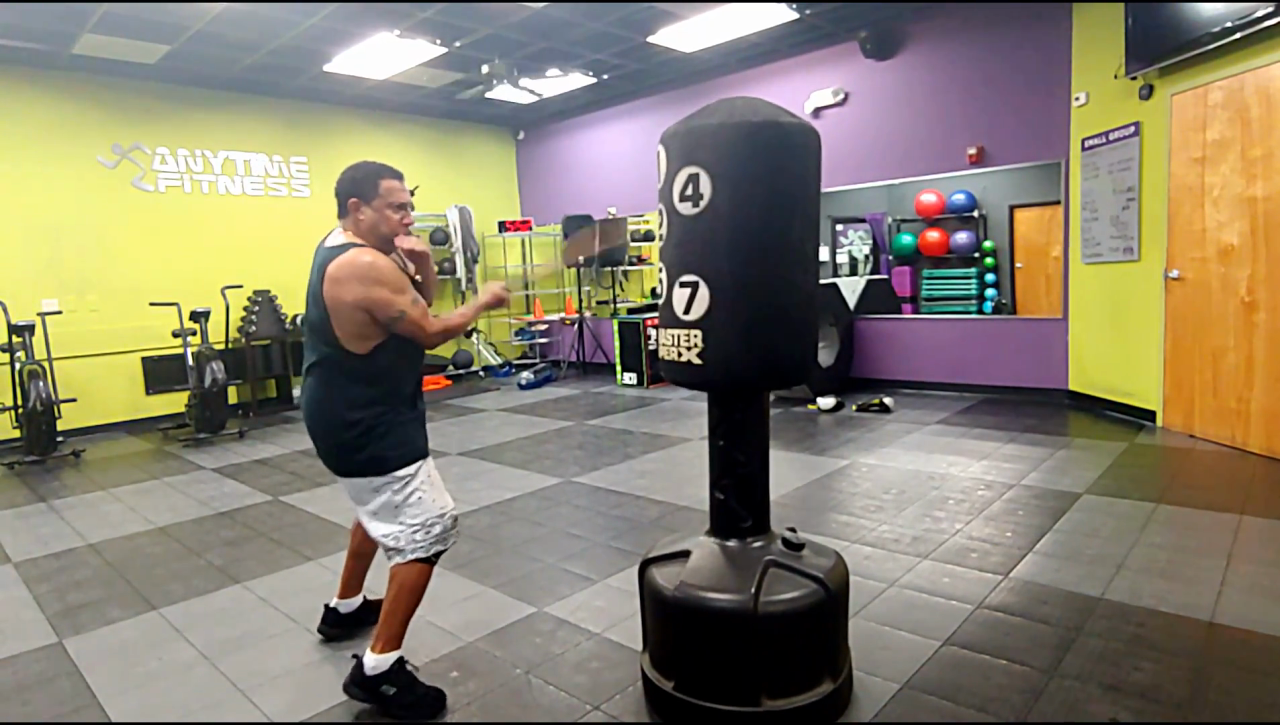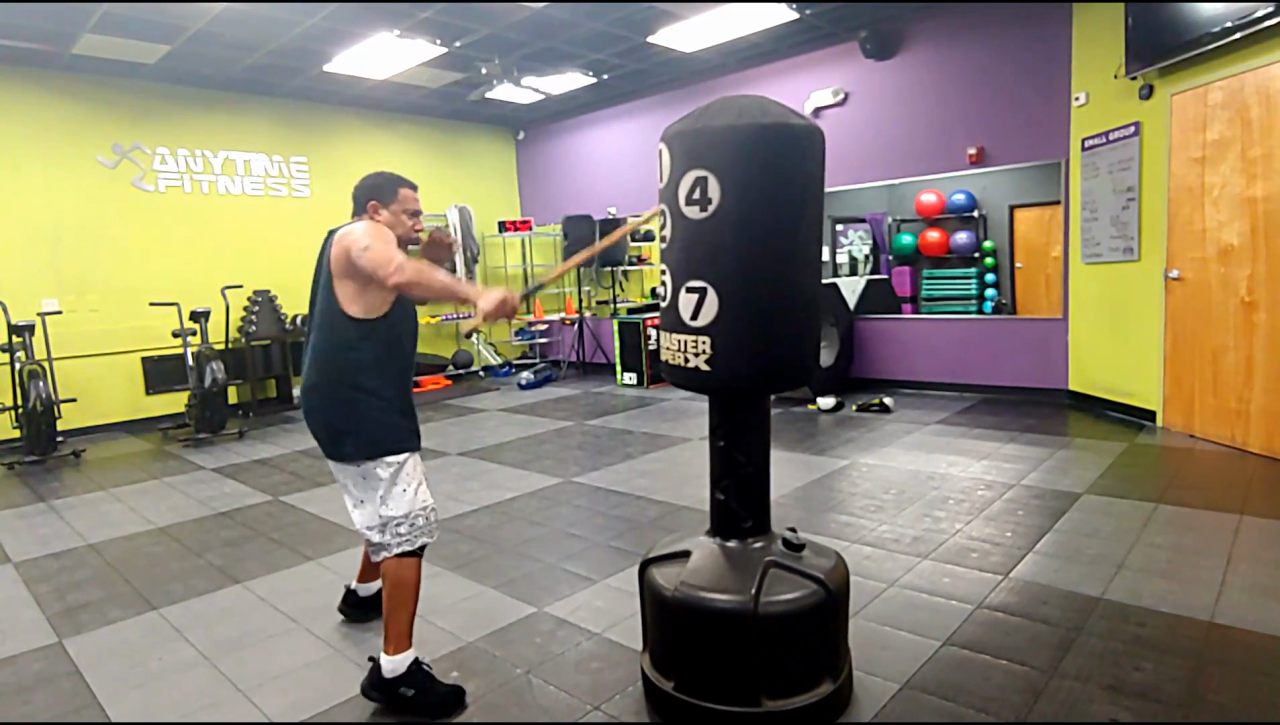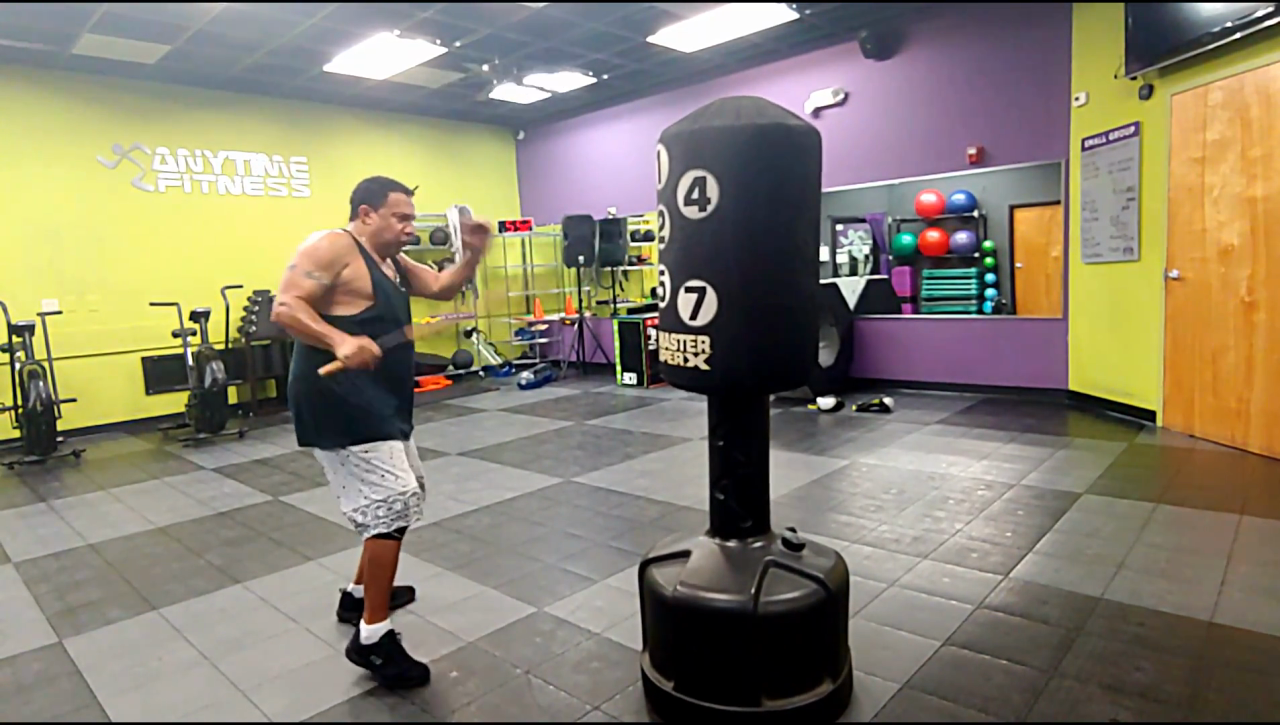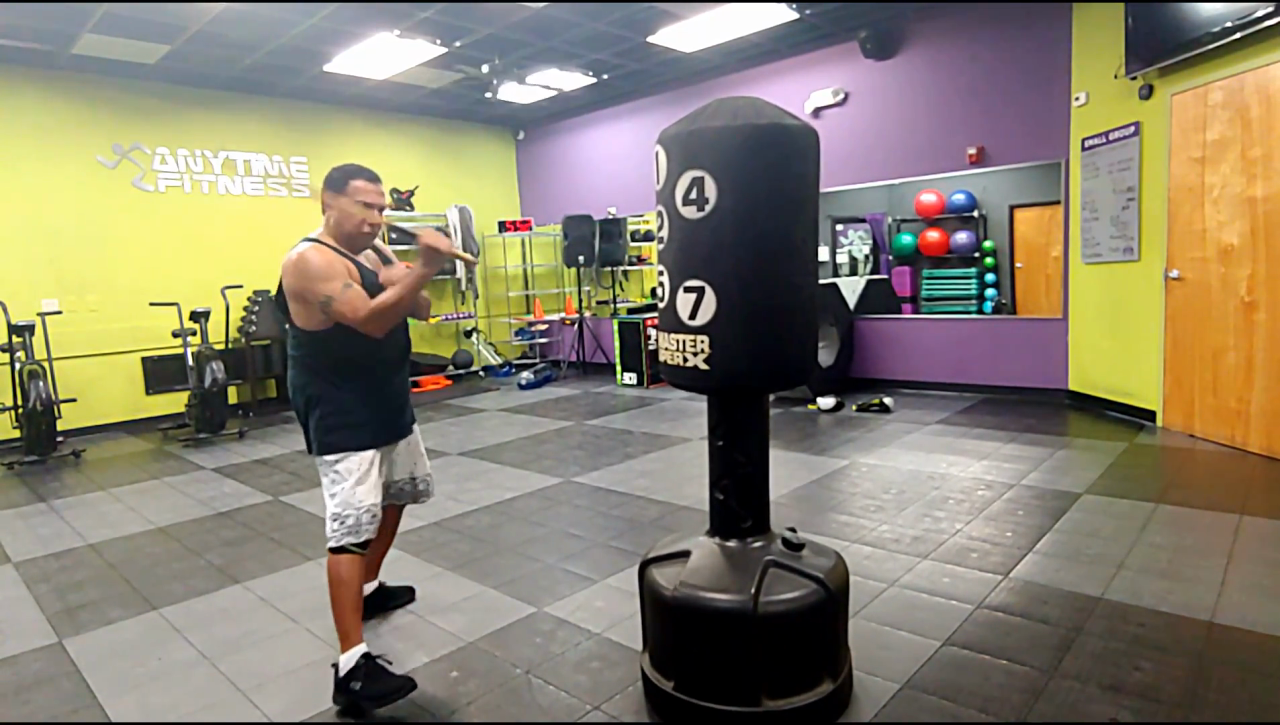
dt=0.3s
person 1, frame 1
left shoulder: (358, 251)
right shoulder: (363, 268)
left elbow: (417, 297)
right elbow: (430, 332)
left wrist: (420, 264)
right wrist: (485, 300)
left hip: (348, 413)
right hip: (366, 424)
left knee: (380, 509)
right knee: (426, 528)
left ankle: (344, 608)
right ankle: (380, 668)
person 1, frame 2
left shoulder: (370, 249)
right shoulder: (361, 238)
left elbow: (412, 282)
right elbow: (403, 274)
left wrist: (442, 251)
right wrist: (480, 296)
left hip: (360, 405)
right hip: (357, 409)
left knee: (384, 507)
right knee: (406, 523)
left ankle: (363, 592)
right ankle: (395, 672)
person 1, frame 3
left shoulder: (392, 260)
right shoulder: (329, 249)
left elbow: (440, 286)
right elbow: (285, 310)
left wrist: (471, 252)
right wrist: (338, 339)
left hip: (383, 407)
right hip: (340, 407)
left knee: (399, 498)
right knee: (392, 505)
left ankle: (362, 591)
right ankle: (372, 637)
person 1, frame 4
left shoulder: (374, 252)
right shoulder: (309, 261)
left elbow: (406, 305)
right elbow: (372, 319)
left wrist: (415, 273)
right wrist: (422, 268)
left hip: (389, 403)
right hip: (338, 414)
left knee: (400, 490)
right knee: (353, 518)
left ankle: (366, 589)
right ankle: (353, 667)
